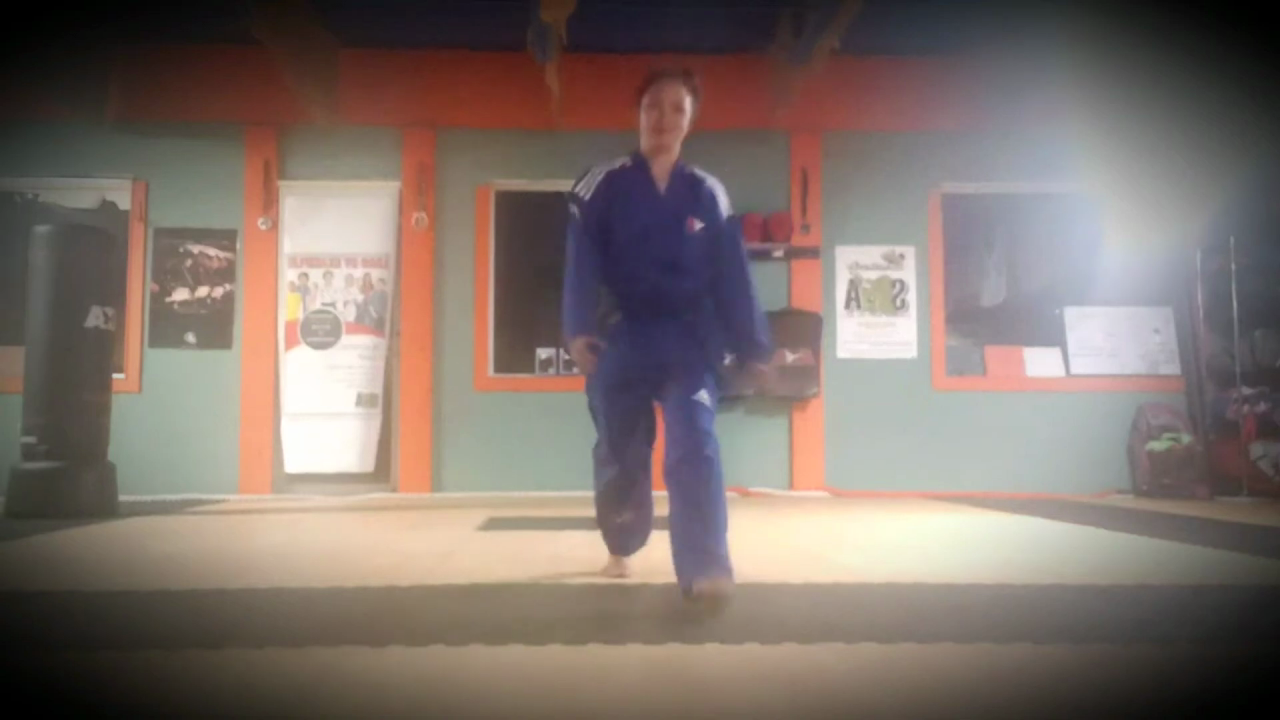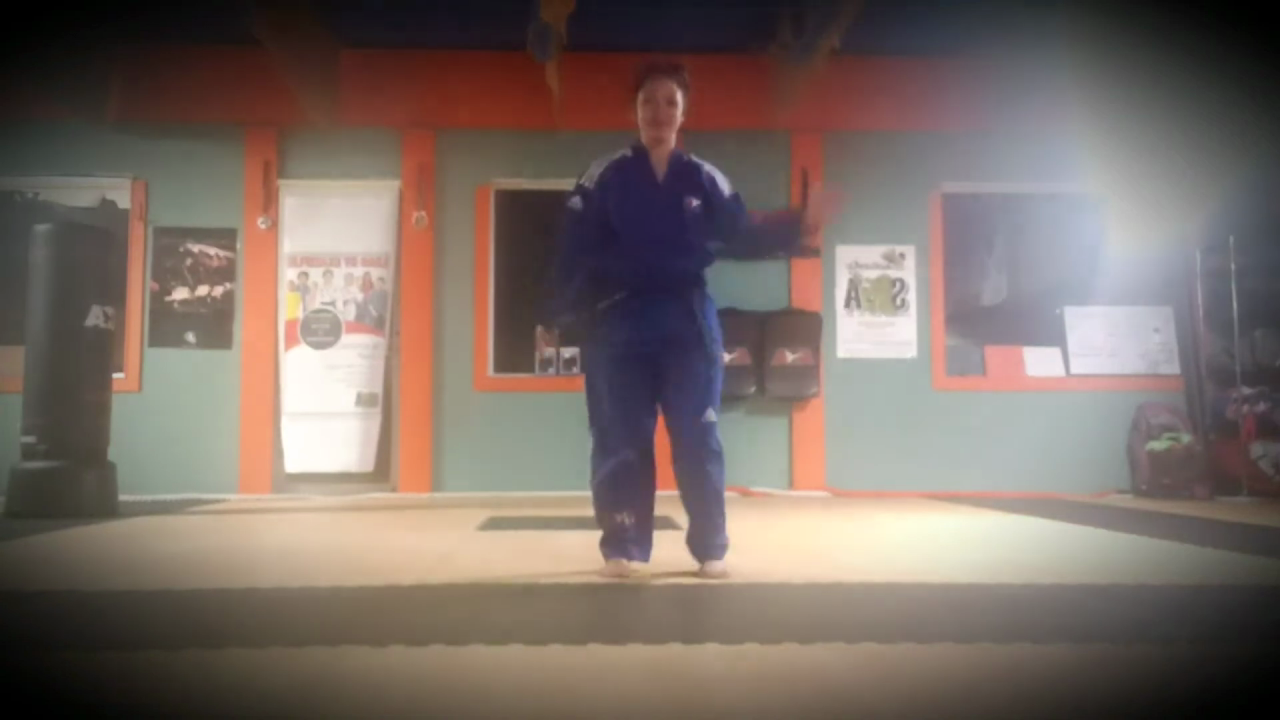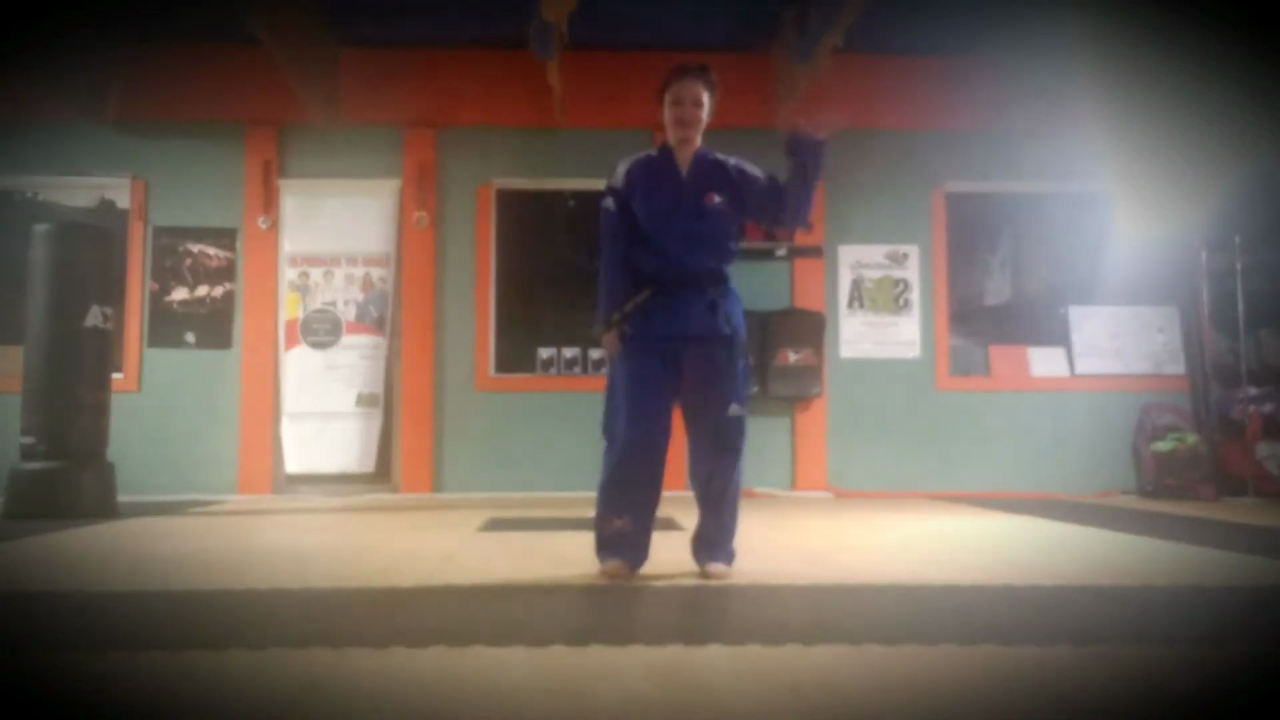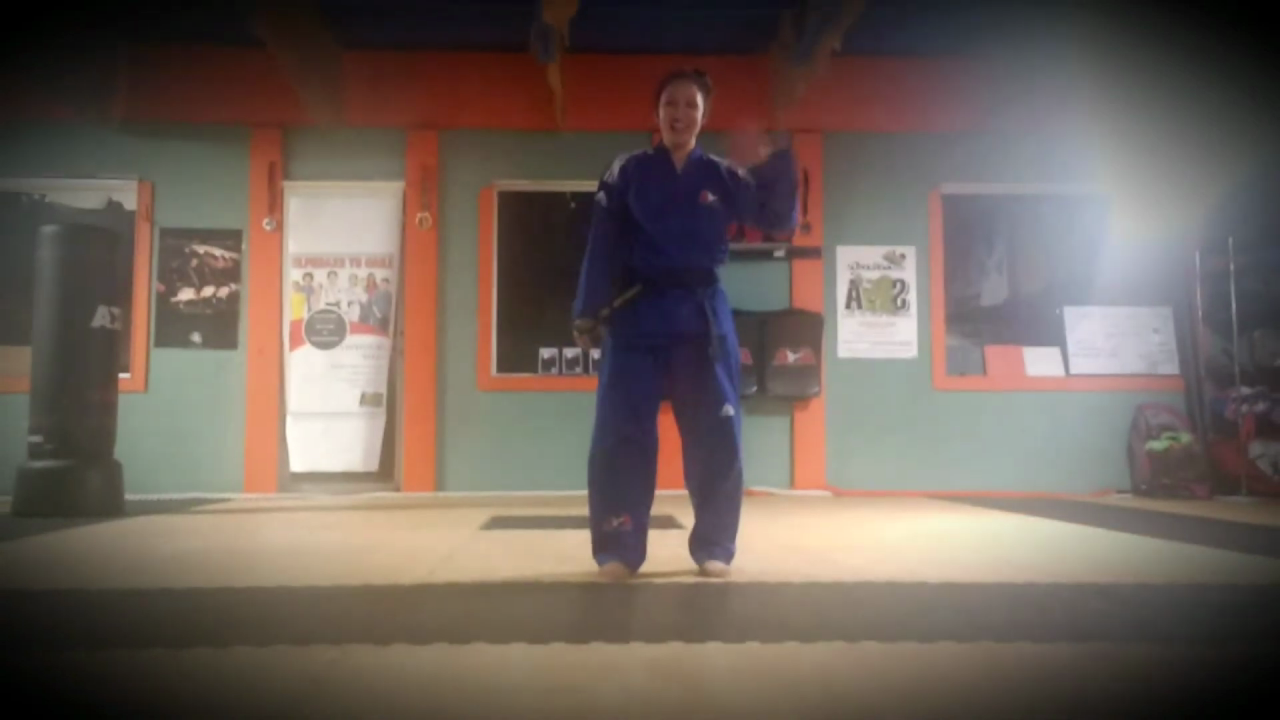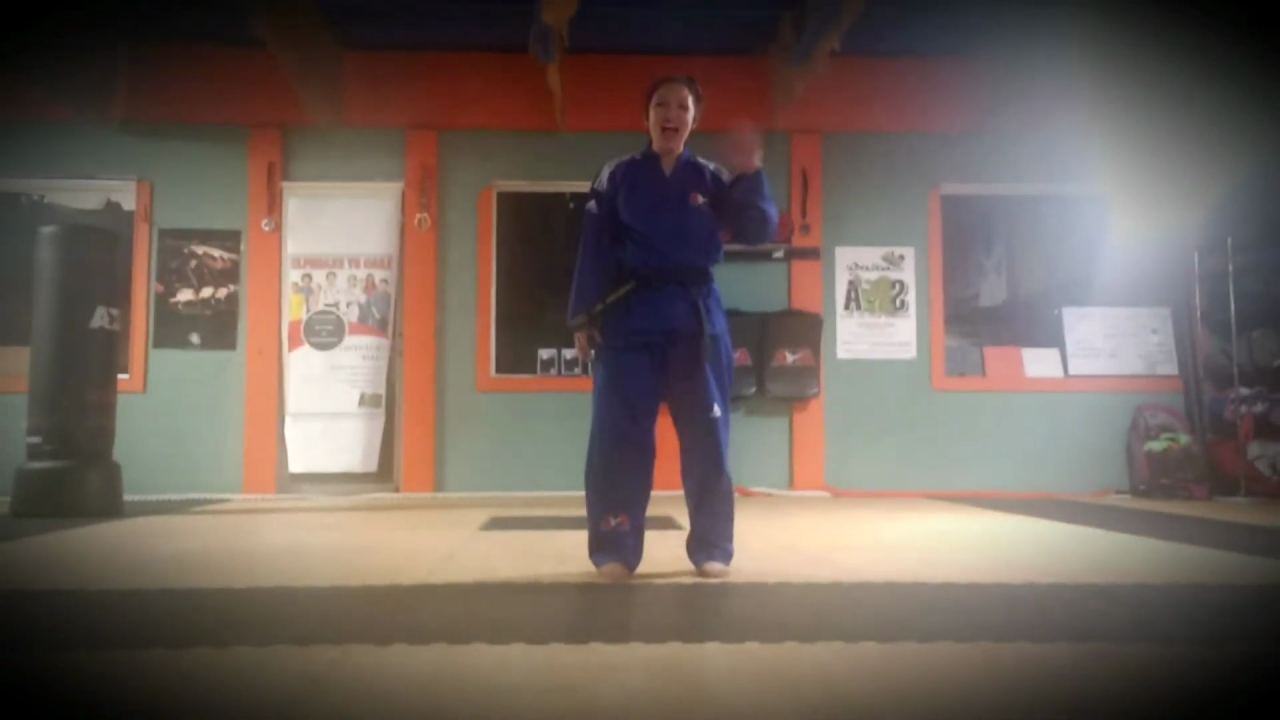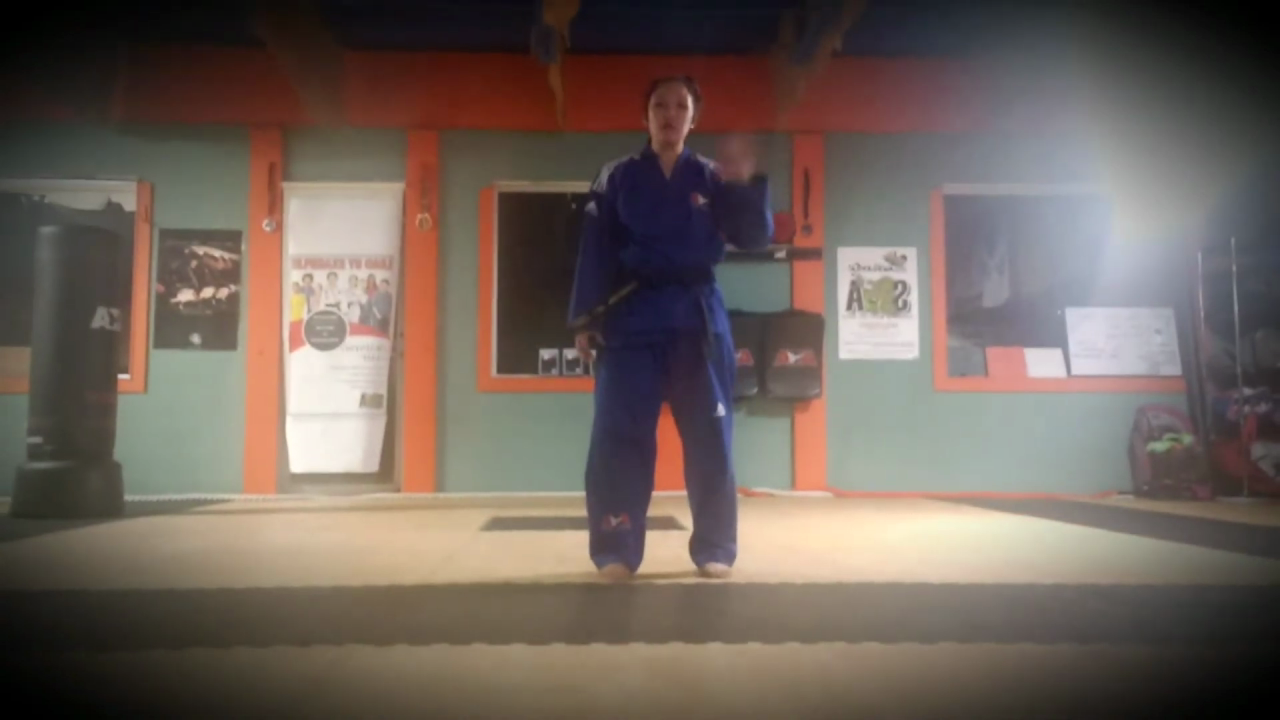
dt=0.4s
person 1, frame 1
left shoulder: (708, 193)
right shoulder: (603, 185)
left elbow: (731, 275)
right elbow: (583, 264)
left wrist: (751, 345)
right wrist: (580, 326)
left hip: (688, 339)
right hip: (620, 339)
left knee: (694, 444)
right knee: (621, 450)
left ankle: (705, 567)
right ankle: (621, 545)
person 1, frame 2
left shoulder: (704, 179)
right shoulder: (604, 177)
left elbow: (743, 237)
right elbow: (573, 248)
left wrist: (796, 226)
right wrist: (553, 315)
left hip: (687, 321)
right hip: (620, 321)
left knee: (695, 436)
right knee: (621, 439)
left ankle: (709, 546)
right ankle: (623, 546)
person 1, frame 3
left shoulder: (731, 176)
right shoulder: (632, 175)
left elbow: (789, 212)
right elbow: (613, 252)
left wrist: (806, 151)
right wrist: (610, 318)
left hip: (712, 318)
right hip: (647, 317)
left knee: (718, 437)
right knee: (634, 435)
left ankle: (714, 548)
right ankle: (620, 548)
person 1, frame 4
left shoulder: (723, 177)
right shoulder: (626, 172)
left elbow: (781, 218)
right elbow: (603, 247)
left wrist: (771, 163)
right wrist: (588, 312)
left hip: (703, 314)
right hip: (637, 314)
left knee: (715, 434)
right knee: (623, 434)
left ankle: (713, 547)
right ankle: (618, 549)
person 1, frame 5
left shoulder: (711, 179)
right shoulder: (617, 177)
left elbow: (759, 230)
right elbow: (594, 250)
left wrist: (750, 175)
right wrist: (584, 317)
left hip: (696, 314)
right hip: (631, 314)
left knee: (707, 433)
right knee: (620, 434)
left ankle: (711, 548)
right ankle: (615, 549)
person 1, frame 6
left shoulder: (712, 176)
right shoulder: (616, 178)
left elbow: (753, 235)
right elbow: (595, 252)
left wrist: (746, 183)
right wrist: (587, 320)
left hip: (698, 314)
right hip: (632, 314)
left knee: (709, 434)
right knee: (620, 434)
left ankle: (713, 548)
right ankle: (616, 550)
